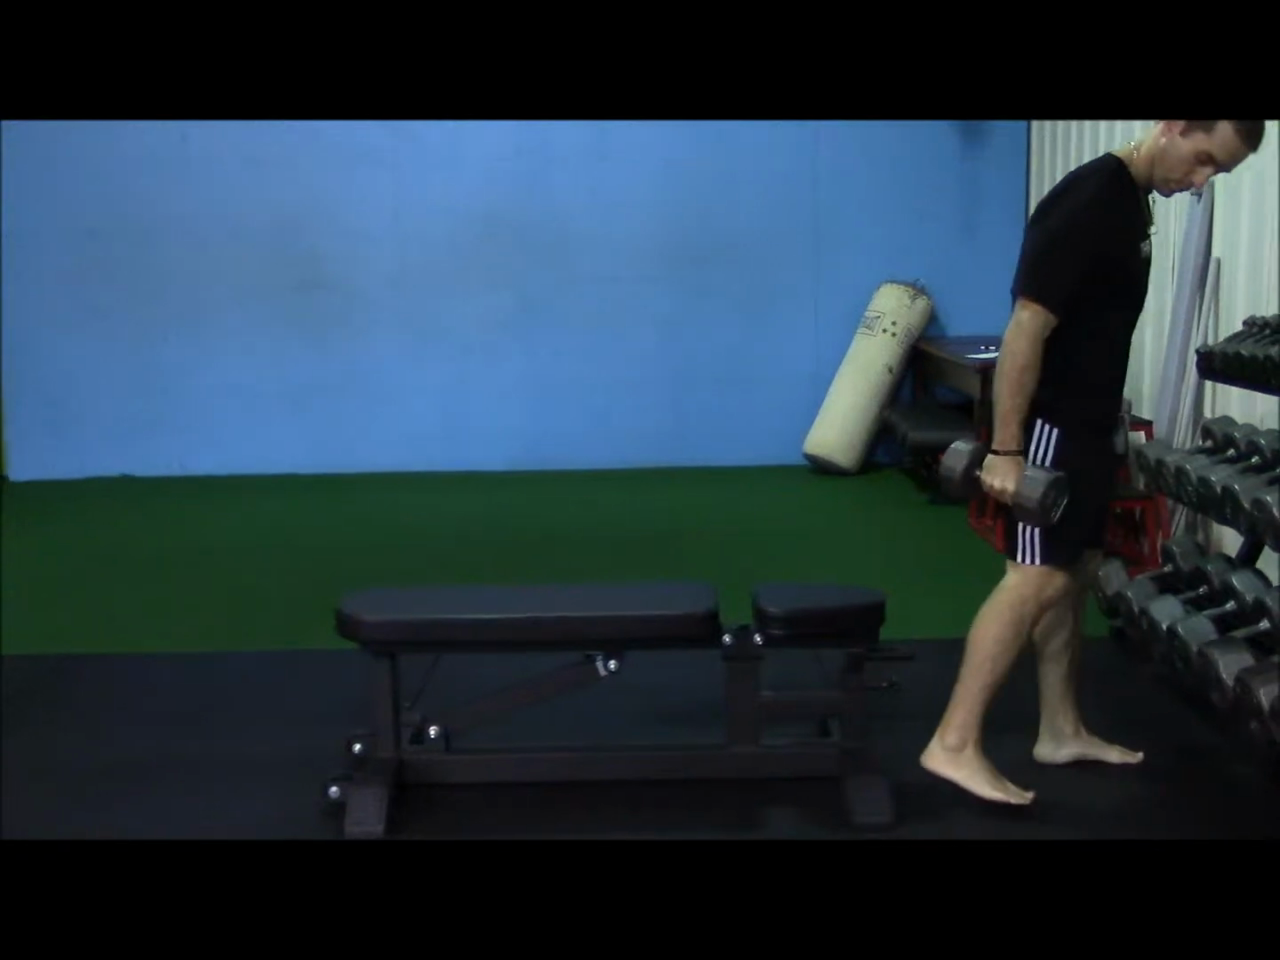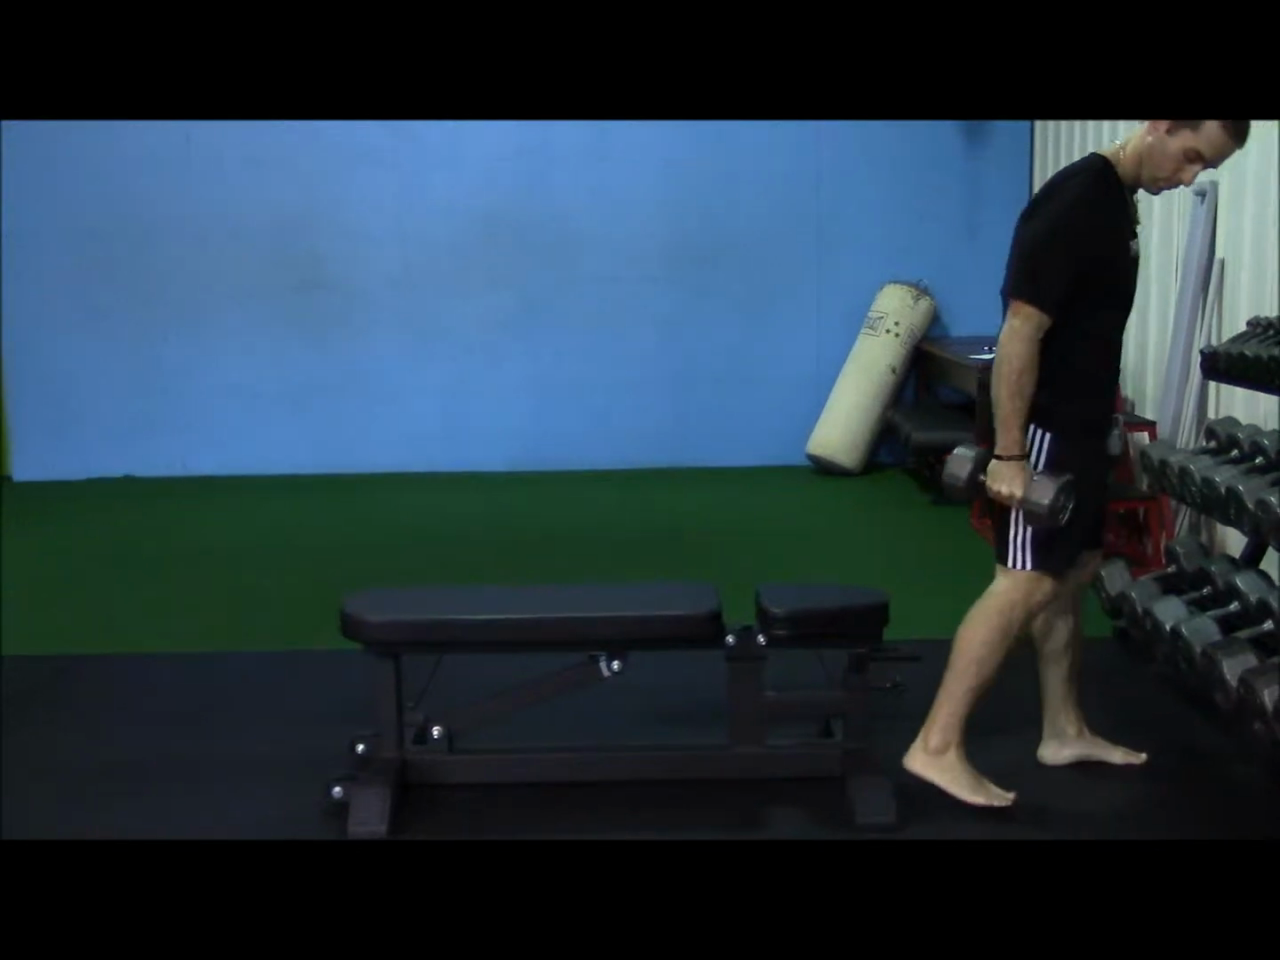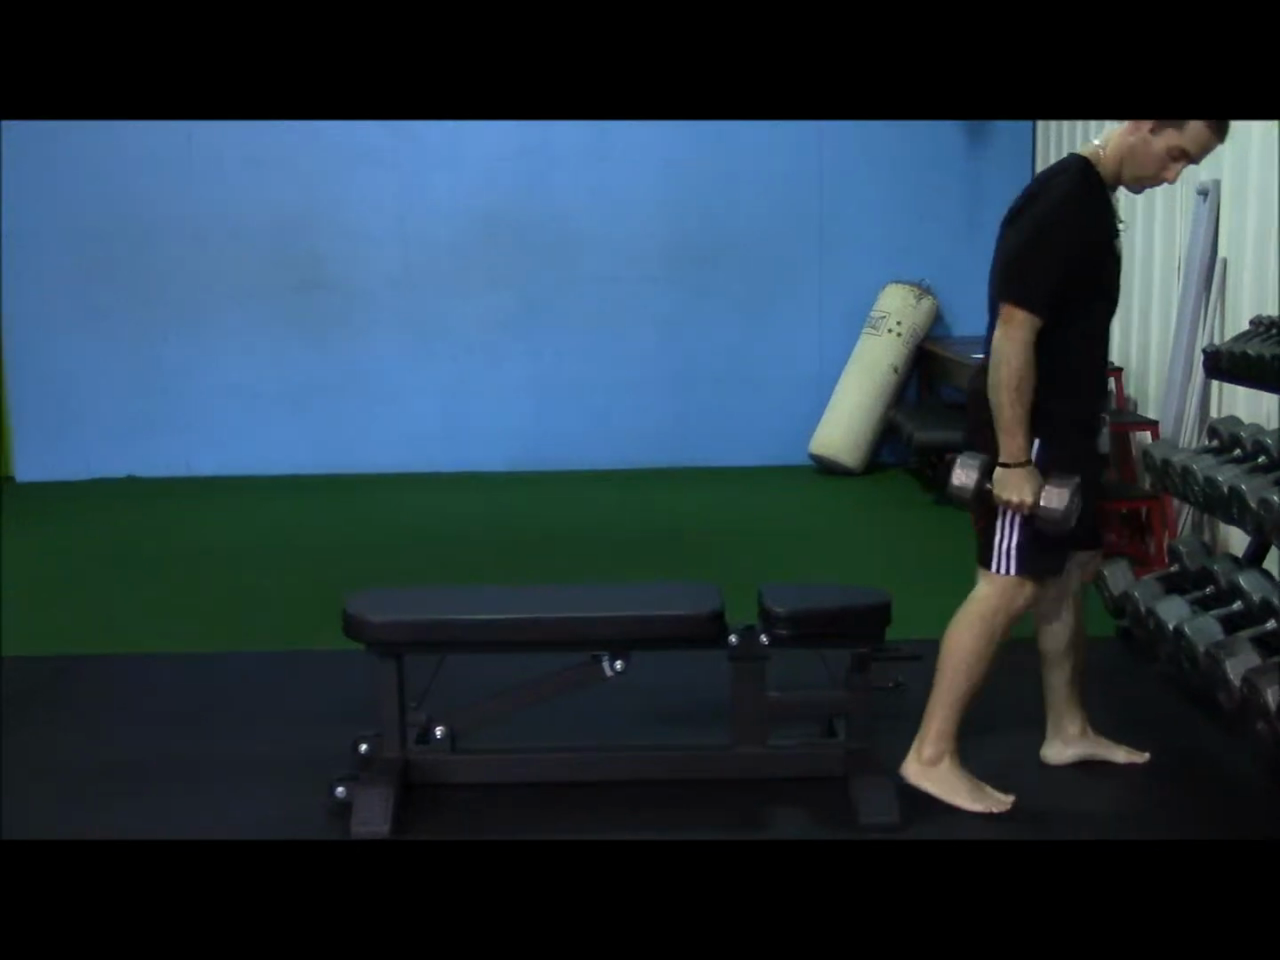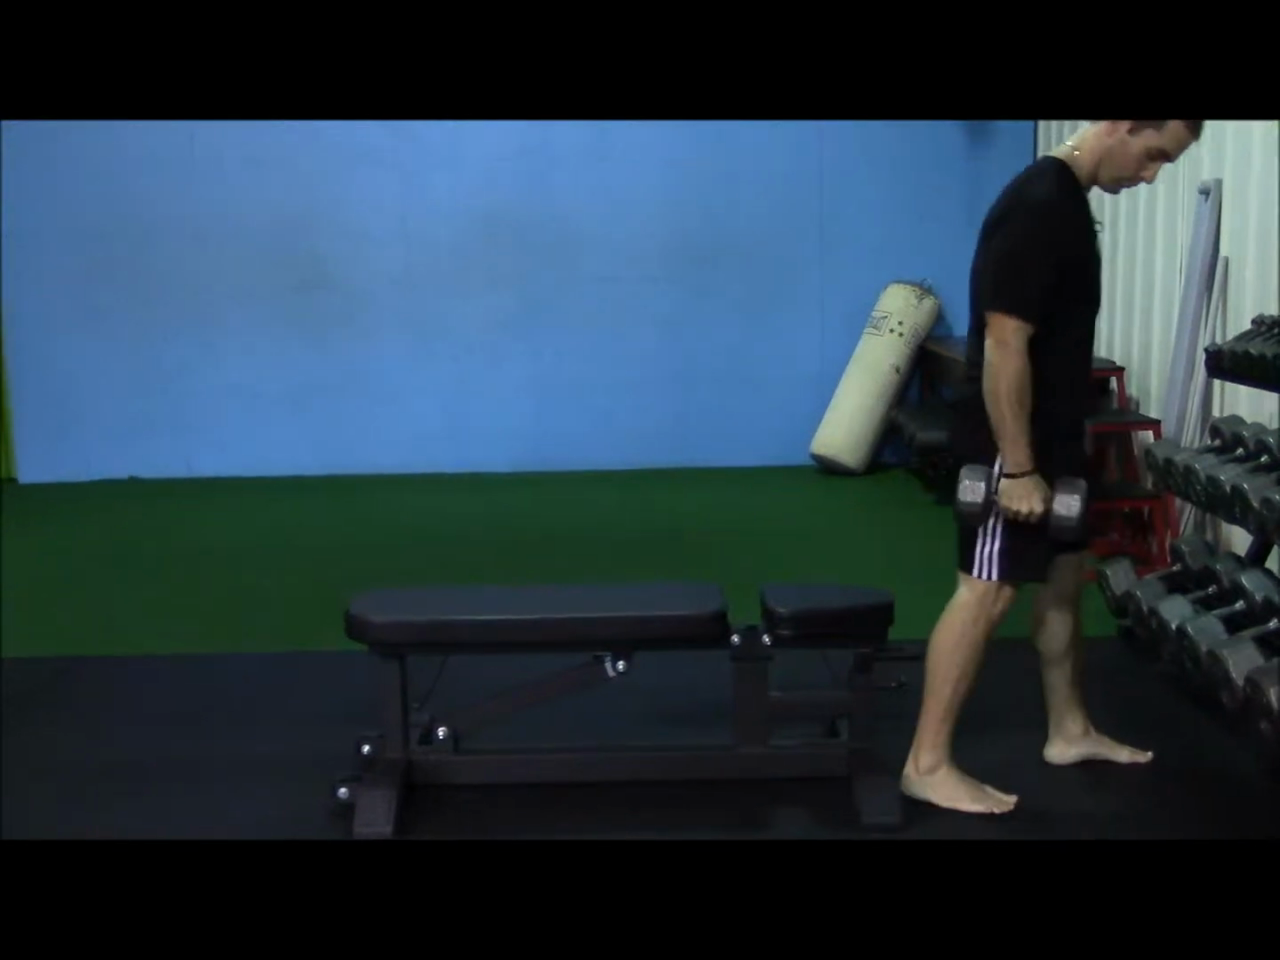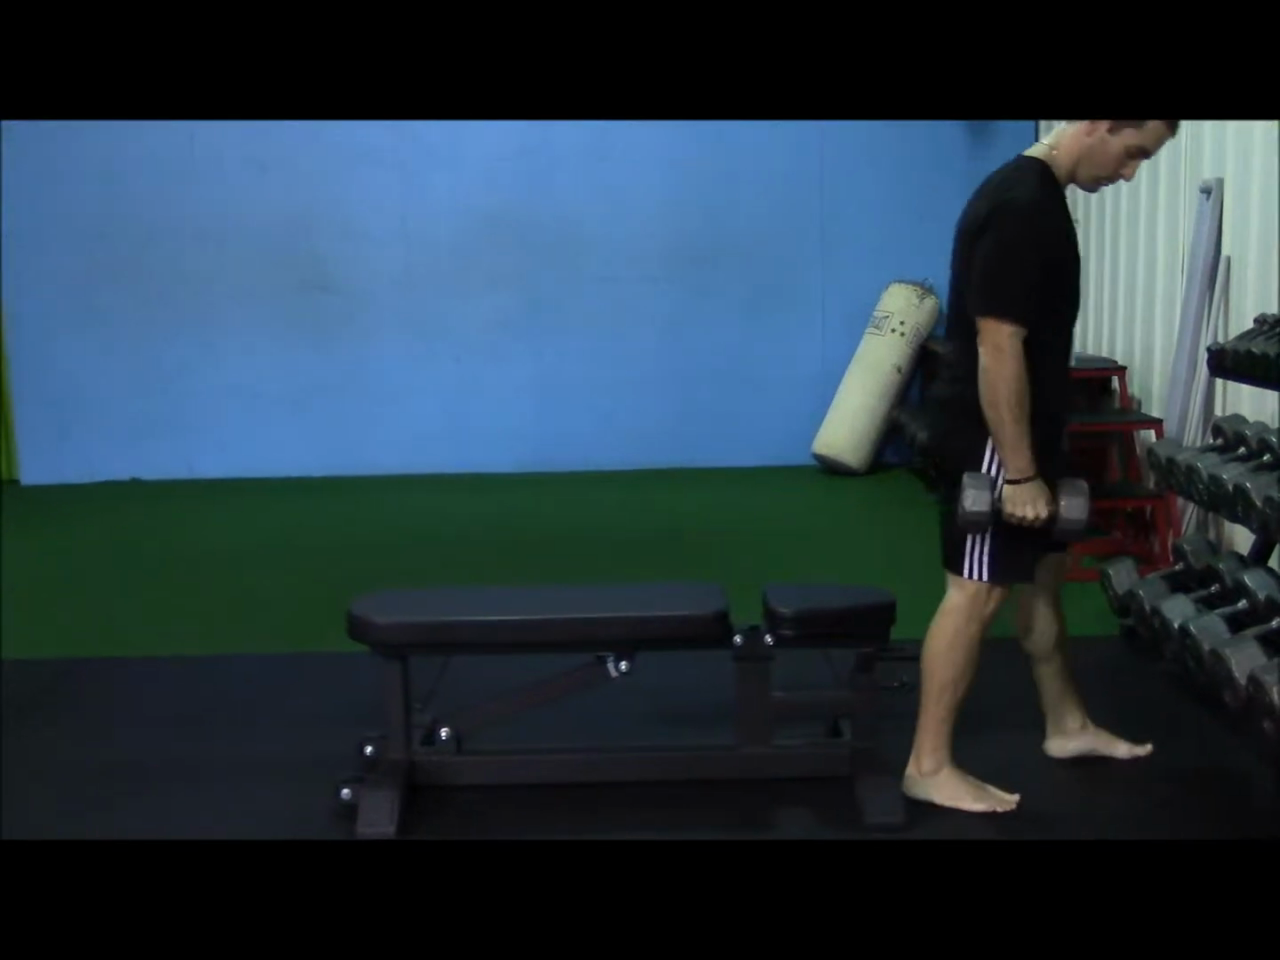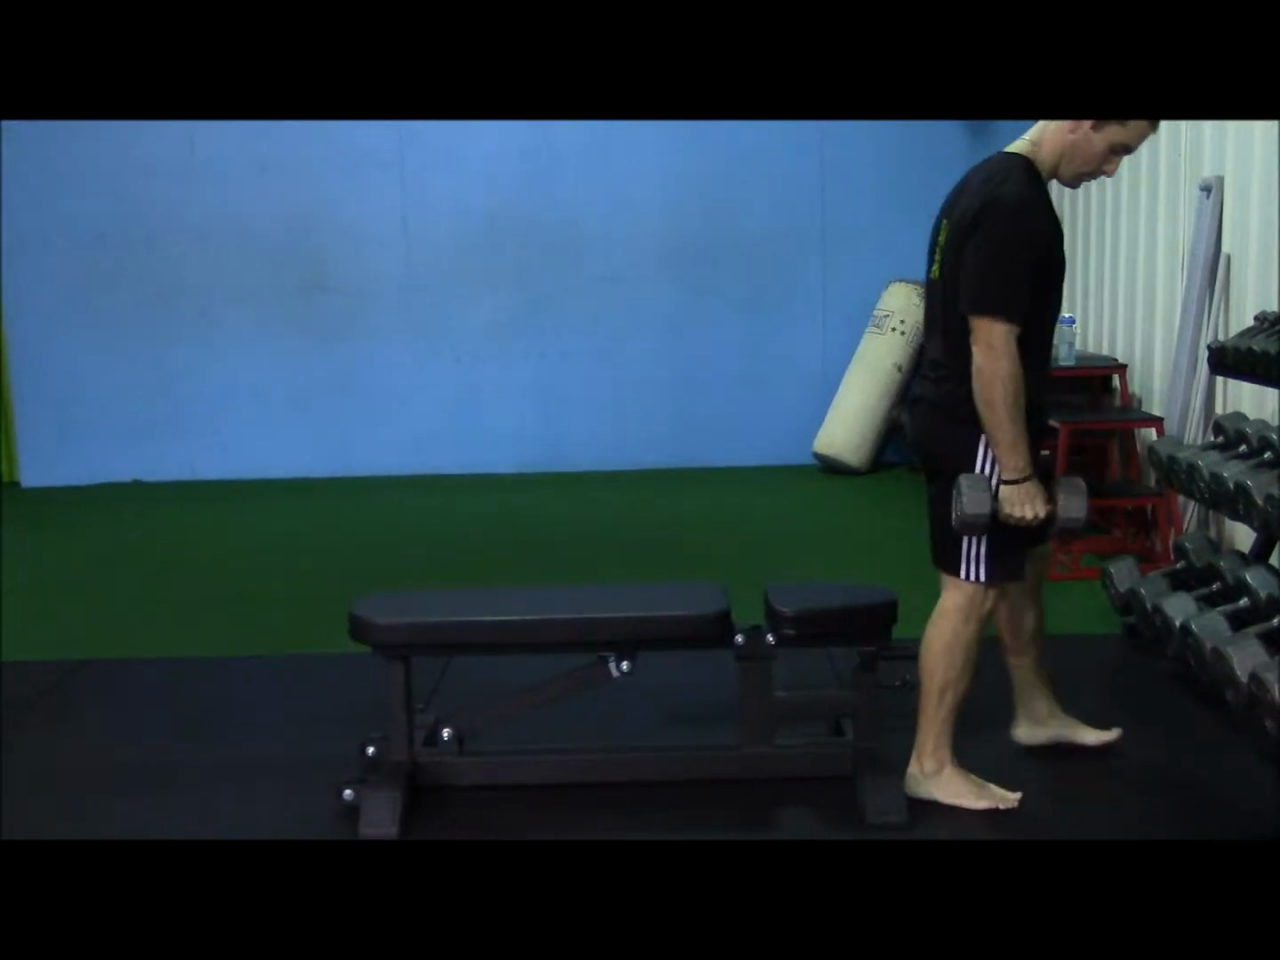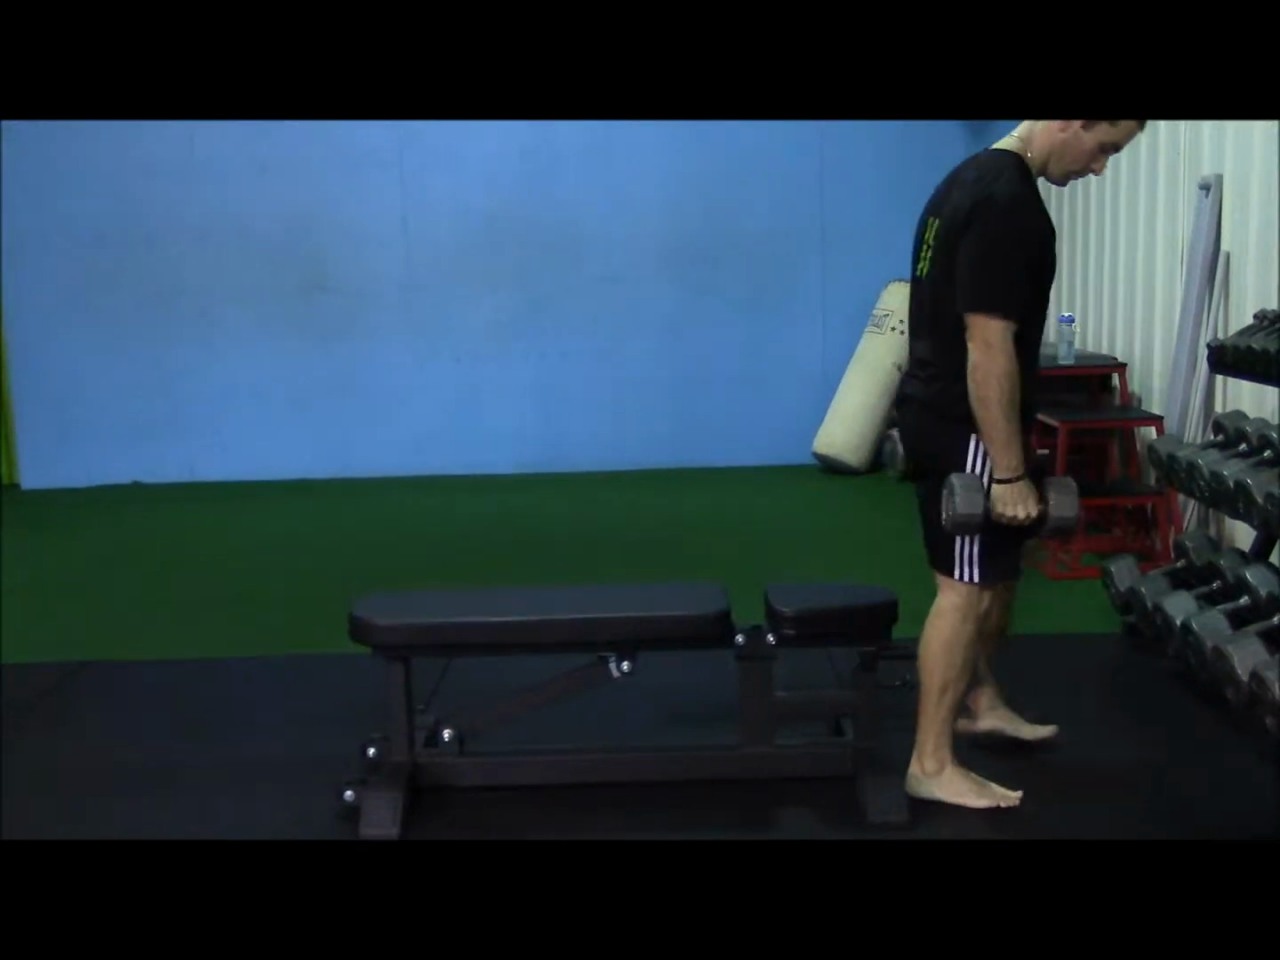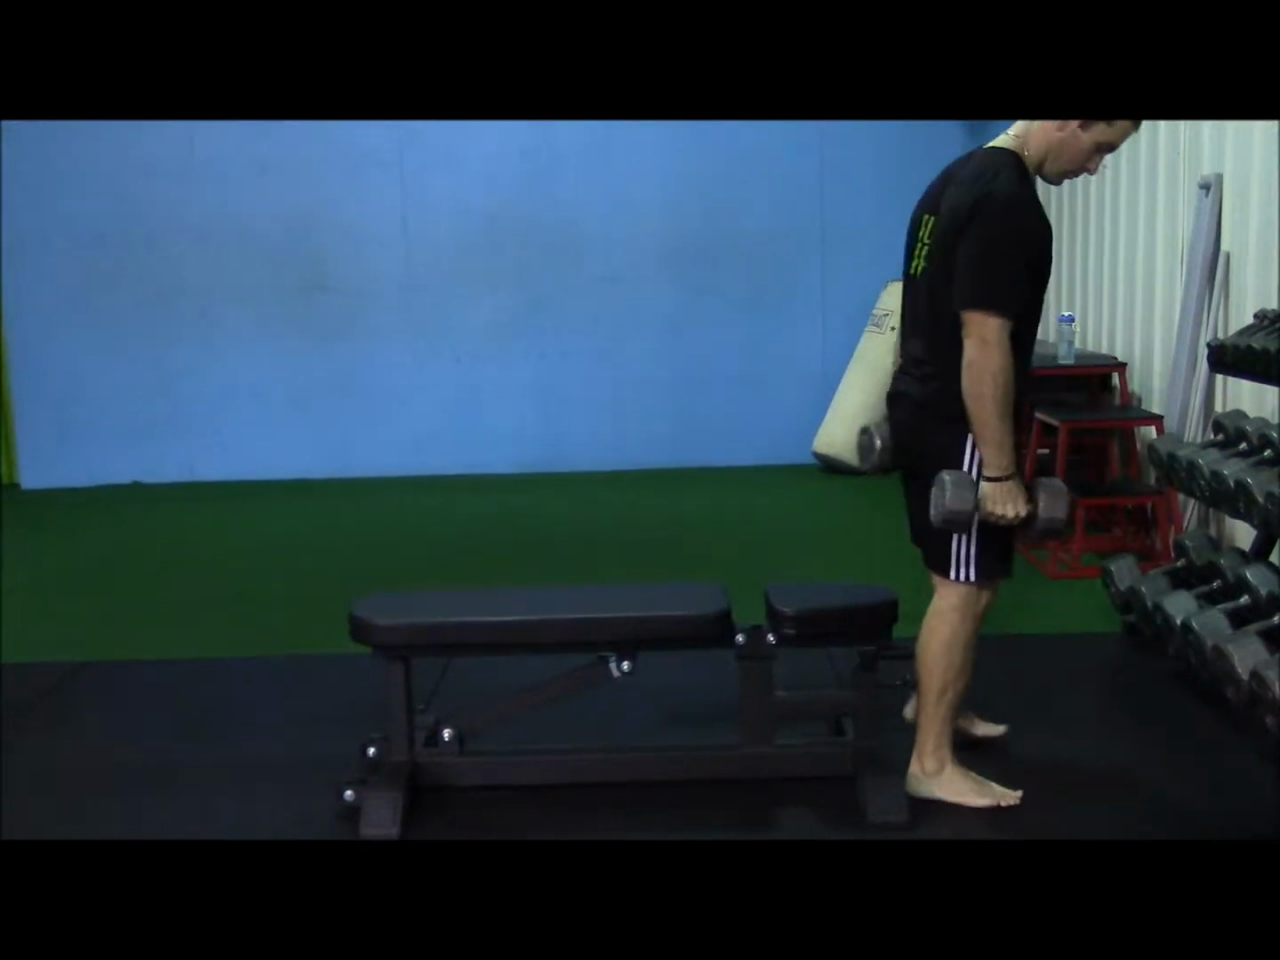
dt=0.1s
person 1, frame 1
left shoulder: (1132, 201)
right shoulder: (1089, 201)
right elbow: (1027, 329)
right wrist: (1005, 449)
left hip: (1085, 422)
right hip: (1049, 424)
left knee: (1073, 574)
right knee: (1037, 578)
left ankle: (1060, 729)
right ankle: (952, 743)
person 1, frame 2
left shoulder: (1118, 202)
right shoulder: (1077, 201)
right elbow: (1021, 332)
right wrist: (1007, 453)
left hip: (1080, 424)
right hip: (1045, 427)
left knee: (1073, 576)
right knee: (1027, 584)
left ankle: (1063, 730)
right ankle: (936, 746)
person 1, frame 3
left shoulder: (1093, 198)
right shoulder: (1060, 203)
right elbow: (1013, 337)
right wrist: (1014, 458)
left hip: (1068, 426)
right hip: (1032, 431)
left knee: (1071, 576)
right knee: (1010, 587)
left ankle: (1067, 731)
right ankle: (928, 756)
person 1, frame 4
left shoulder: (1067, 198)
right shoulder: (1040, 206)
right elbow: (1003, 347)
right wrist: (1018, 469)
left hip: (1051, 429)
right hip: (1016, 435)
left knee: (1066, 576)
right knee: (989, 590)
left ankle: (1069, 730)
right ankle: (927, 762)
person 1, frame 5
left shoulder: (1022, 189)
right shoulder: (1026, 209)
right elbow: (999, 351)
right wrist: (1021, 473)
left hip: (1008, 426)
right hip: (988, 433)
left knee: (1044, 573)
right knee: (979, 590)
left ankle: (1066, 724)
right ankle: (928, 765)
person 1, frame 6
left shoulder: (997, 183)
right shoulder: (1014, 206)
right elbow: (992, 350)
right wrist: (1017, 473)
left hip: (976, 421)
right hip: (975, 431)
left knee: (1024, 566)
right knee: (974, 589)
left ankle: (1037, 711)
right ankle: (930, 764)
person 1, frame 7
left shoulder: (973, 178)
right shoulder: (1010, 204)
right elbow: (988, 347)
right wrist: (1010, 473)
left hip: (934, 409)
right hip: (964, 426)
left knee: (998, 569)
right knee: (969, 589)
left ankle: (977, 700)
right ankle: (931, 764)
person 1, frame 8
left shoulder: (966, 176)
right shoulder: (1007, 202)
left elbow: (933, 314)
right elbow: (984, 344)
right wrist: (1001, 471)
left hip: (925, 407)
right hip: (958, 426)
left knee: (978, 570)
right knee: (965, 588)
left ankle: (932, 701)
right ankle: (931, 763)
